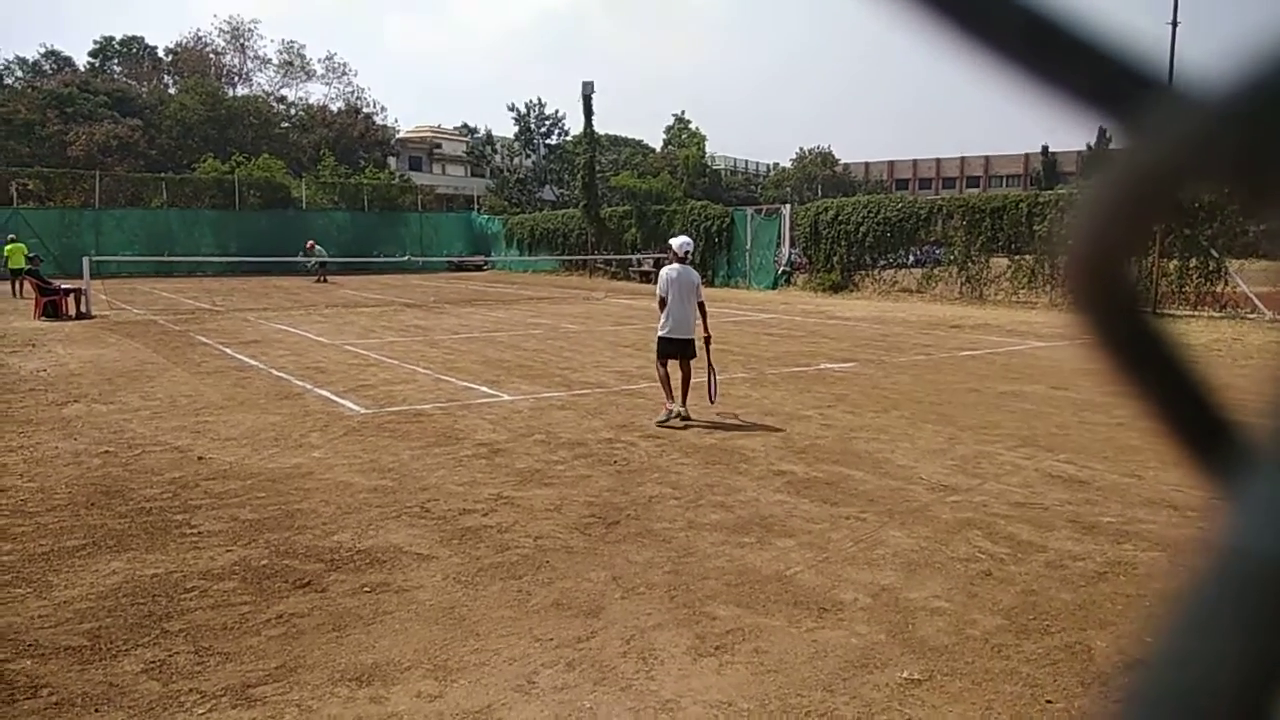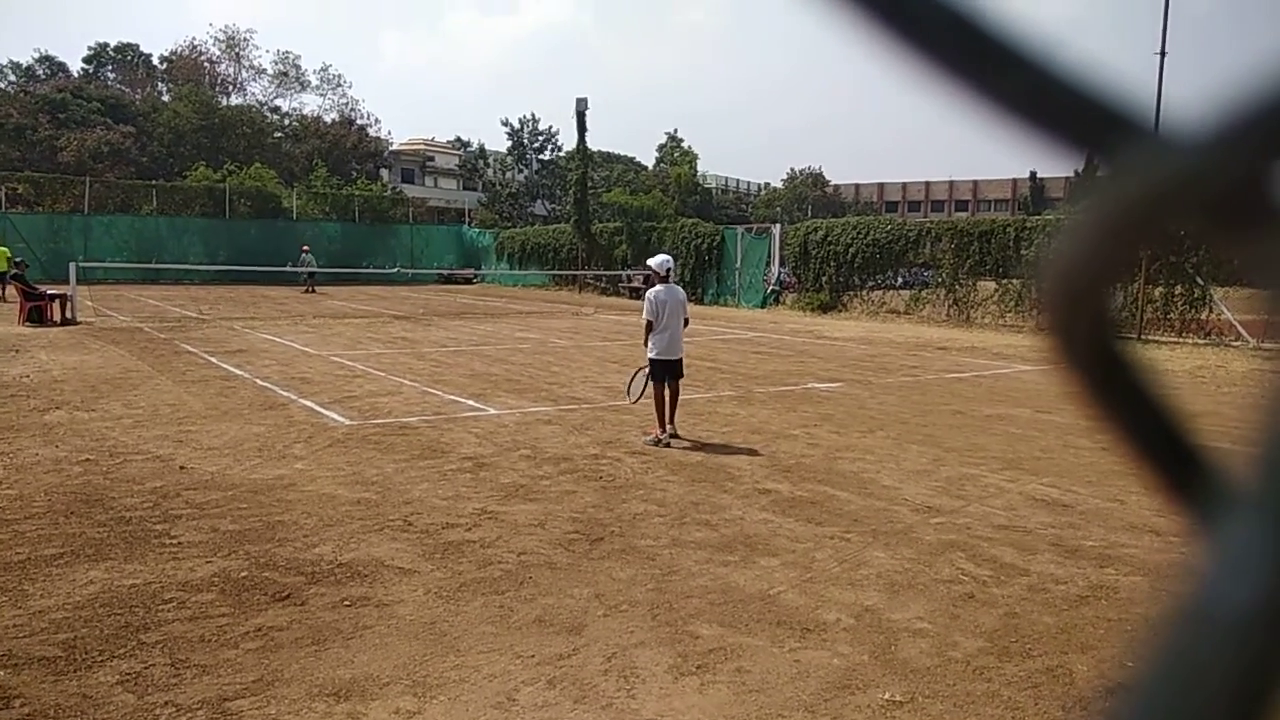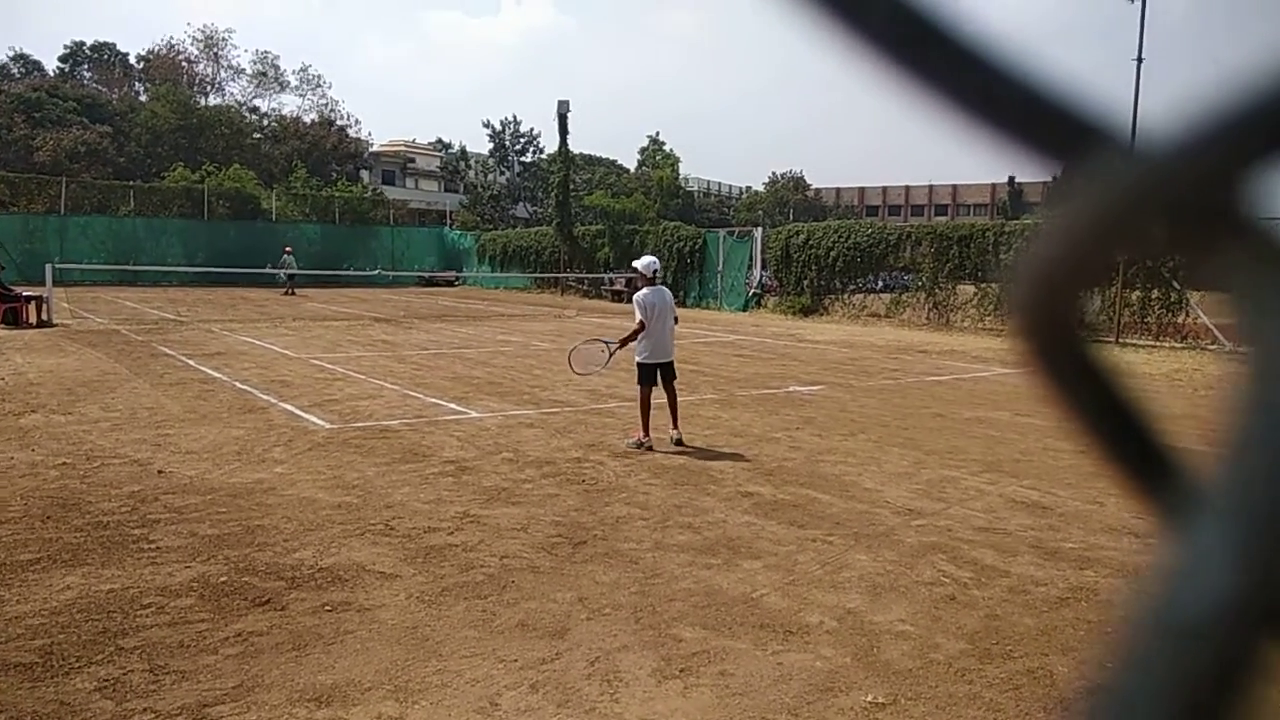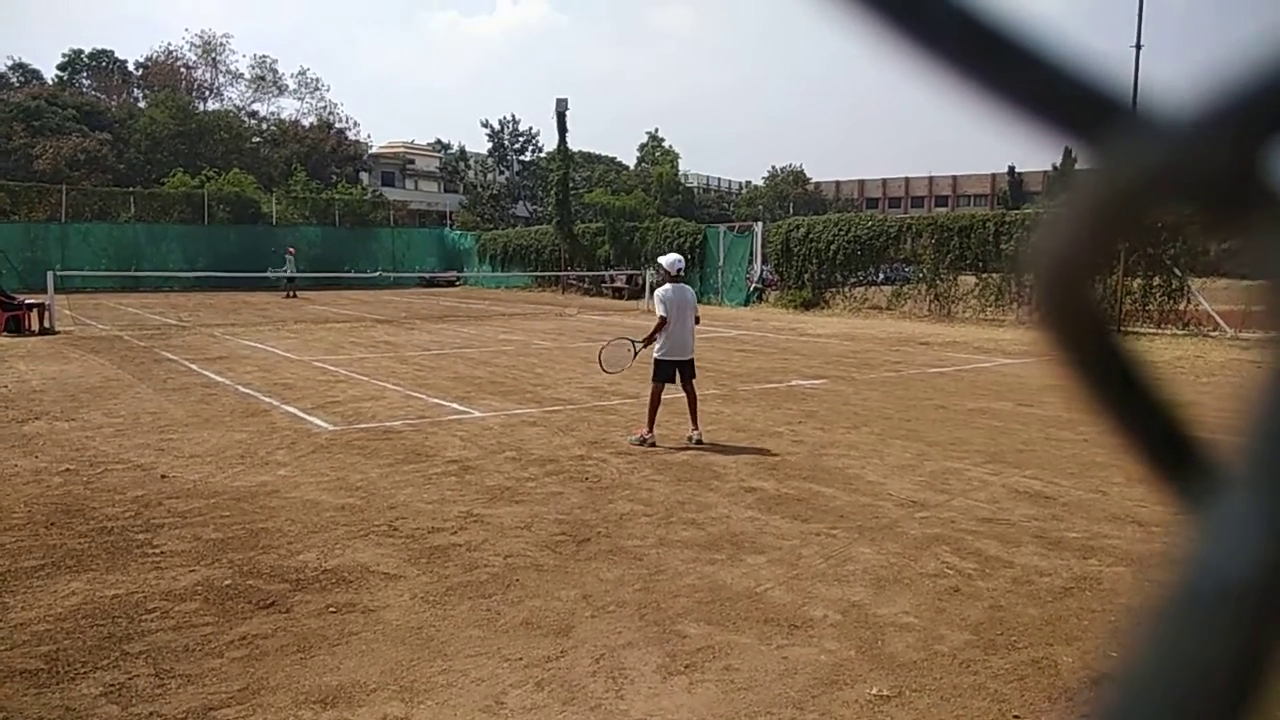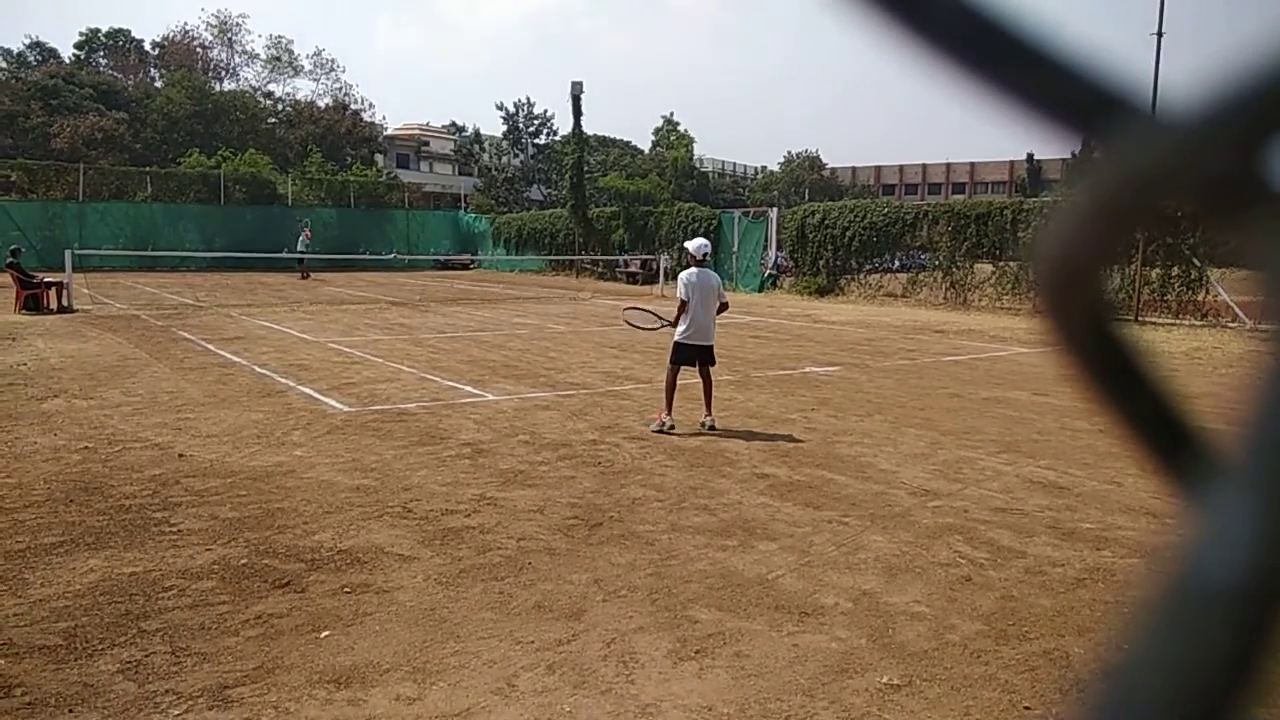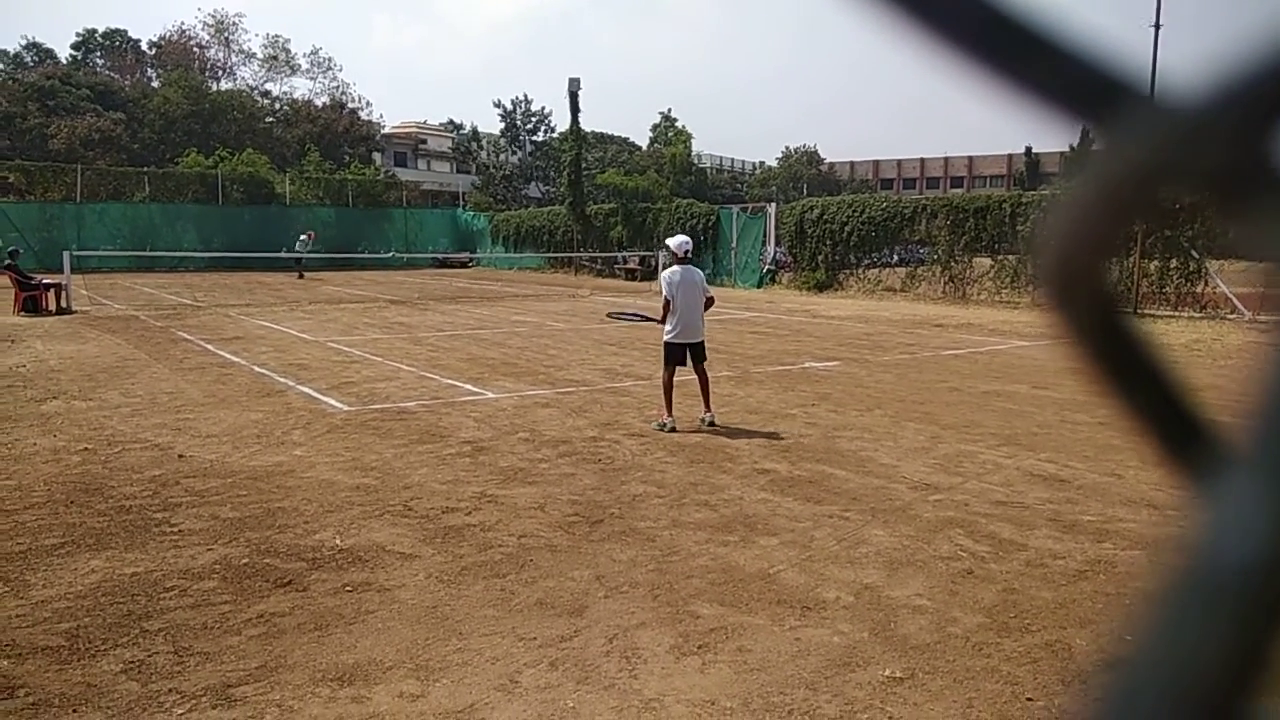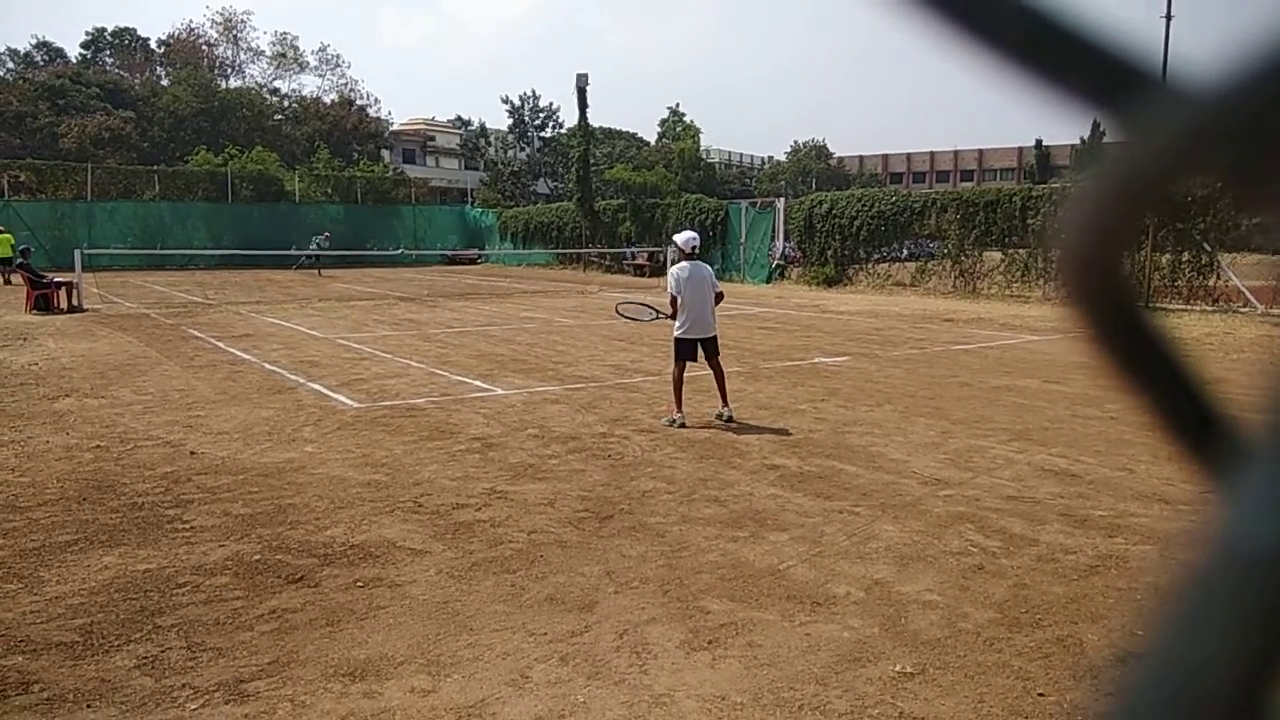
dt=0.4s
person 1, frame 1
left shoulder: (666, 271)
right shoulder: (695, 275)
left elbow: (661, 301)
right elbow: (700, 304)
left wrist: (664, 318)
right wrist: (705, 329)
left hip: (669, 328)
right hip: (688, 329)
left knee: (661, 364)
right knee: (685, 365)
left ankle: (671, 404)
right ankle: (682, 407)
person 1, frame 2
left shoulder: (652, 294)
right shoulder: (680, 292)
left elbow: (649, 323)
right elbow: (685, 321)
left wrist: (647, 340)
left hip: (658, 348)
right hip: (676, 348)
left knee: (658, 388)
right knee: (673, 385)
left ankle: (662, 432)
right ankle: (671, 425)
person 1, frame 3
left shoulder: (640, 297)
right shoulder: (666, 293)
left elbow: (641, 325)
right elbow: (674, 320)
left wrist: (626, 339)
left hip: (647, 351)
right hip: (666, 351)
left knee: (645, 391)
right knee: (669, 388)
left ankle: (645, 436)
right ankle: (675, 430)
person 1, frame 4
left shoulder: (661, 292)
right shoulder: (689, 291)
left elbow: (662, 320)
right elbow: (696, 319)
left wrist: (650, 337)
left hip: (666, 349)
right hip: (686, 349)
left knee: (657, 388)
right knee: (688, 386)
left ankle: (648, 433)
right ankle: (695, 431)
person 1, frame 5
left shoulder: (685, 276)
right shoulder: (715, 277)
left elbow: (682, 304)
right elbow: (724, 305)
left wrist: (676, 319)
left hip: (686, 333)
right hip: (706, 334)
left knee: (672, 371)
right knee: (705, 372)
left ankle: (667, 416)
right ankle: (708, 416)
person 1, frame 6
left shoulder: (668, 274)
right shoulder: (698, 273)
left elbow: (667, 303)
right elbow: (710, 300)
left wrist: (663, 317)
left hip: (675, 331)
right hip: (696, 330)
left knee: (668, 371)
right knee: (700, 368)
left ankle: (668, 417)
right ankle: (708, 413)
person 1, frame 7
left shoulder: (676, 270)
right shoulder: (706, 269)
left elbow: (673, 299)
right elbow: (720, 295)
left wrist: (674, 313)
left hip: (685, 327)
right hip: (707, 325)
left knee: (679, 367)
right knee: (714, 363)
left ankle: (678, 413)
right ankle: (725, 408)
